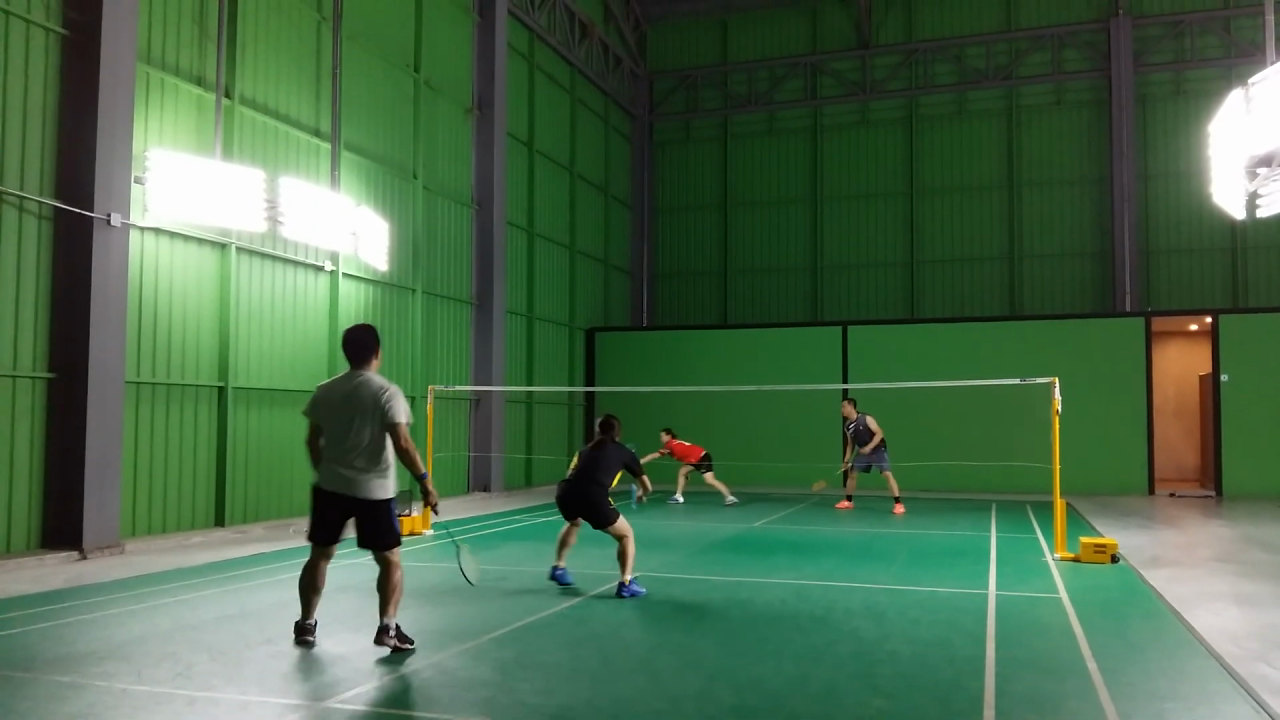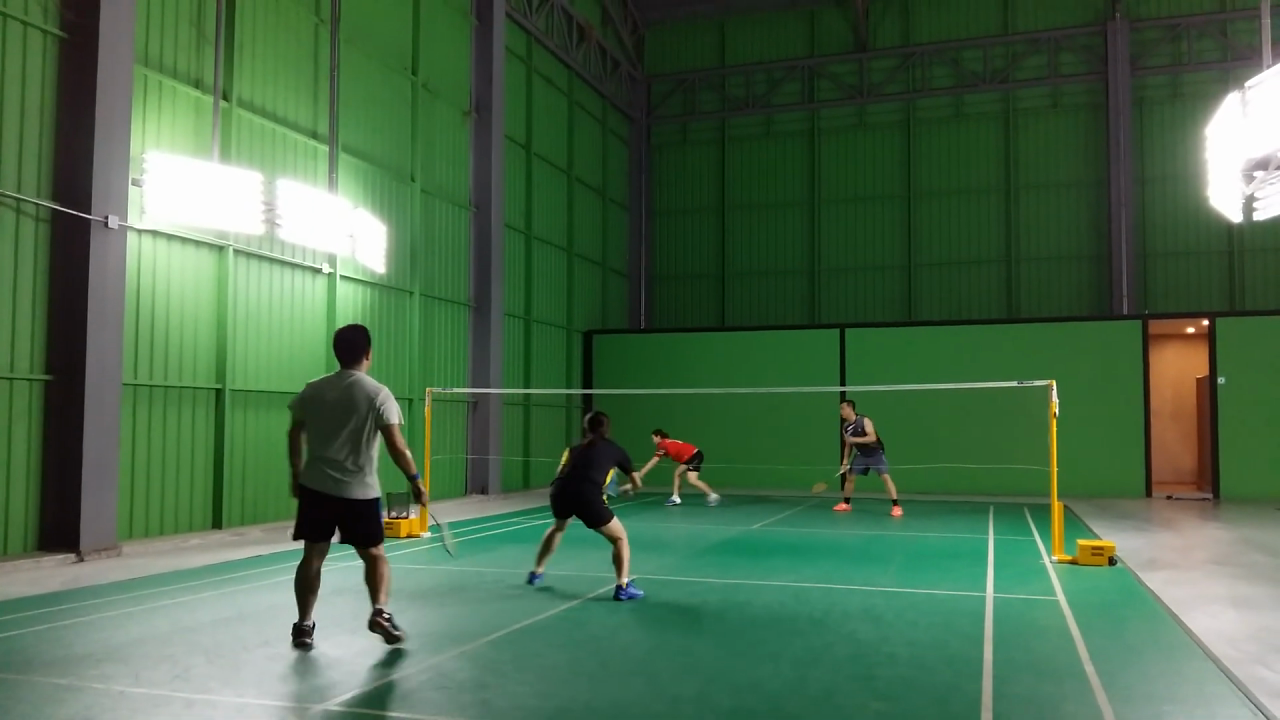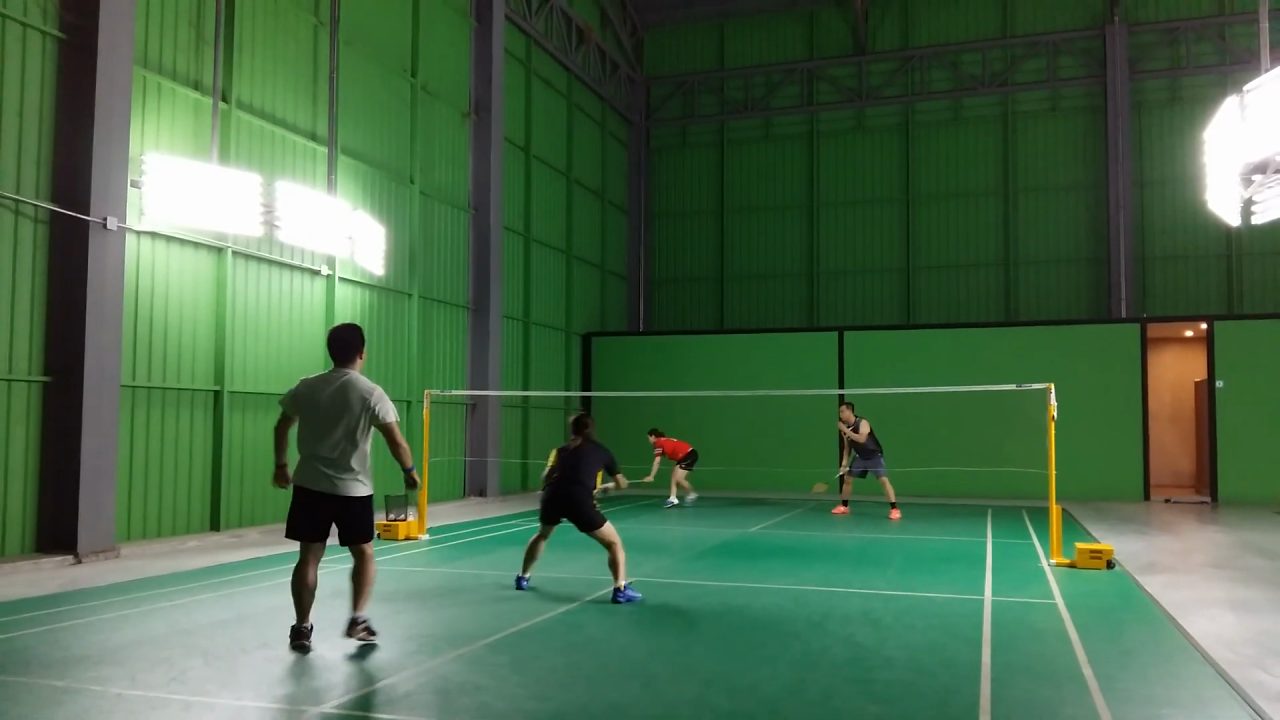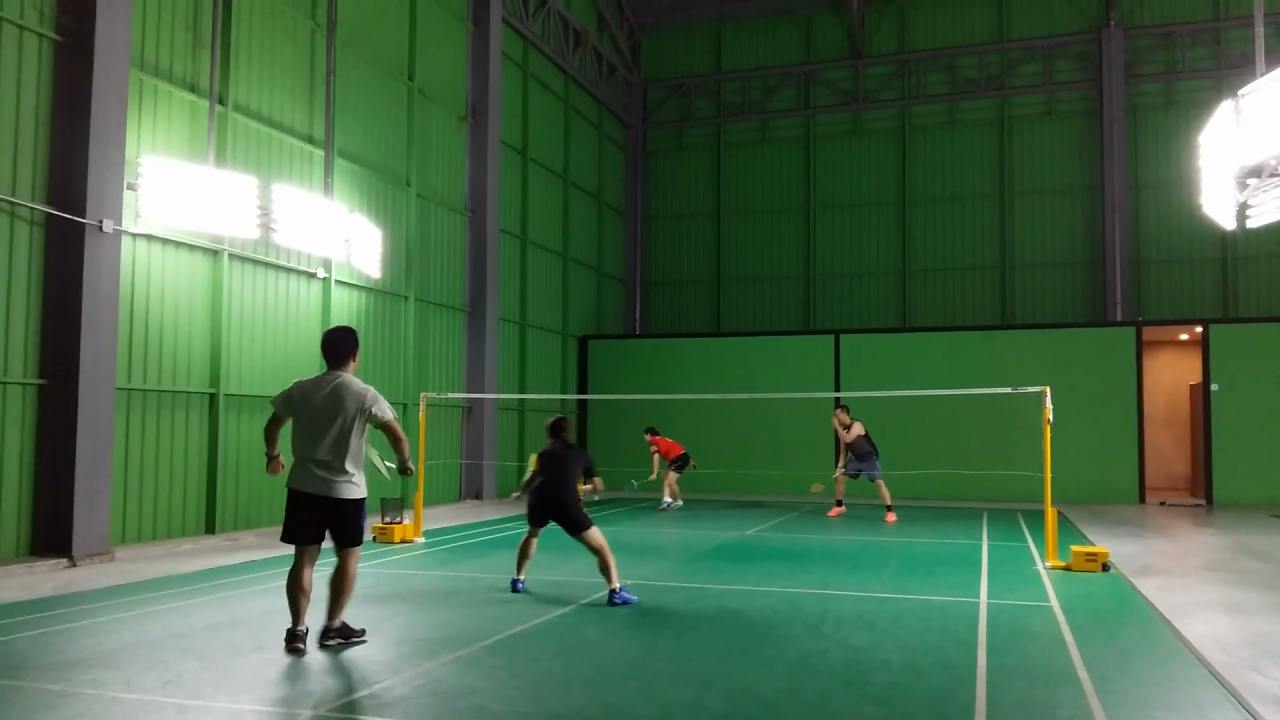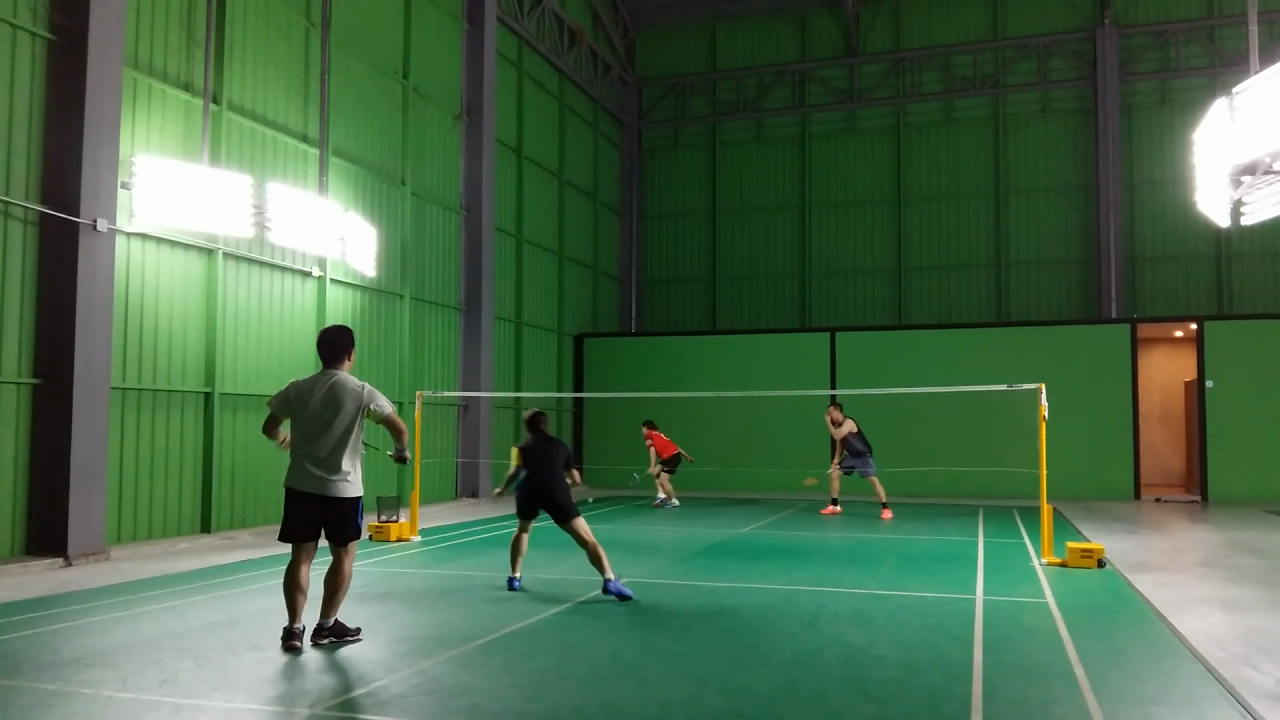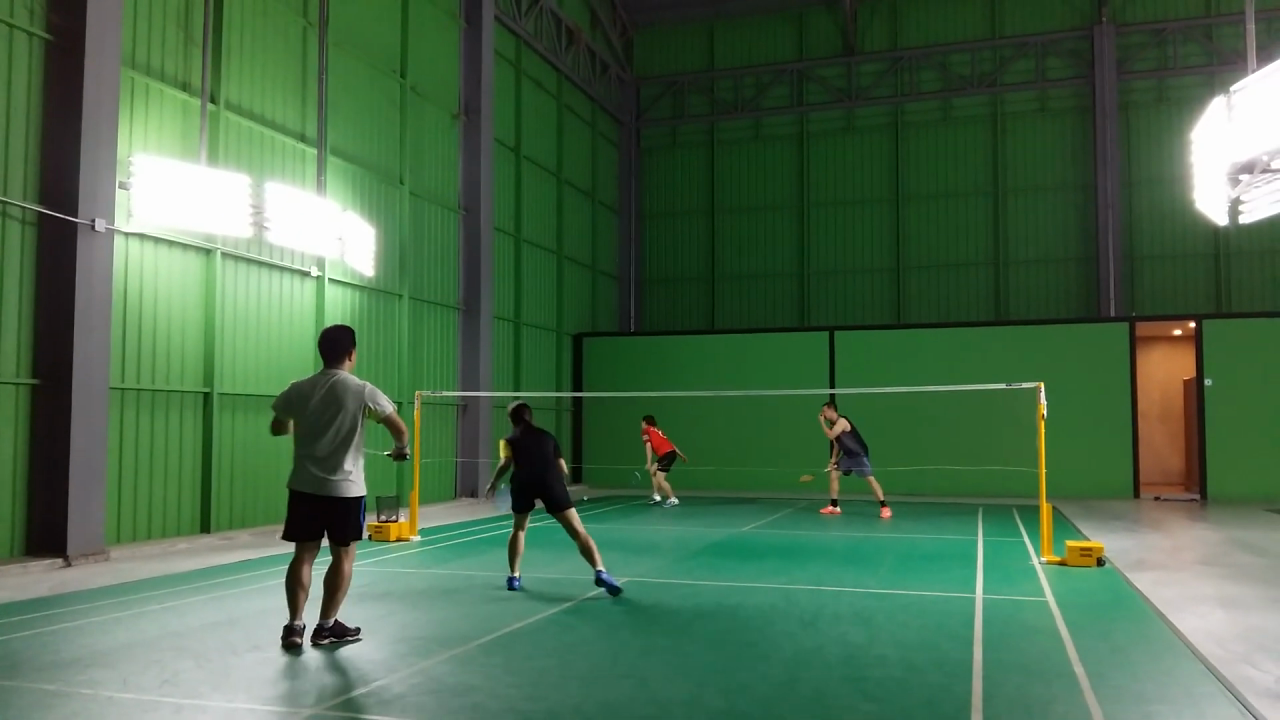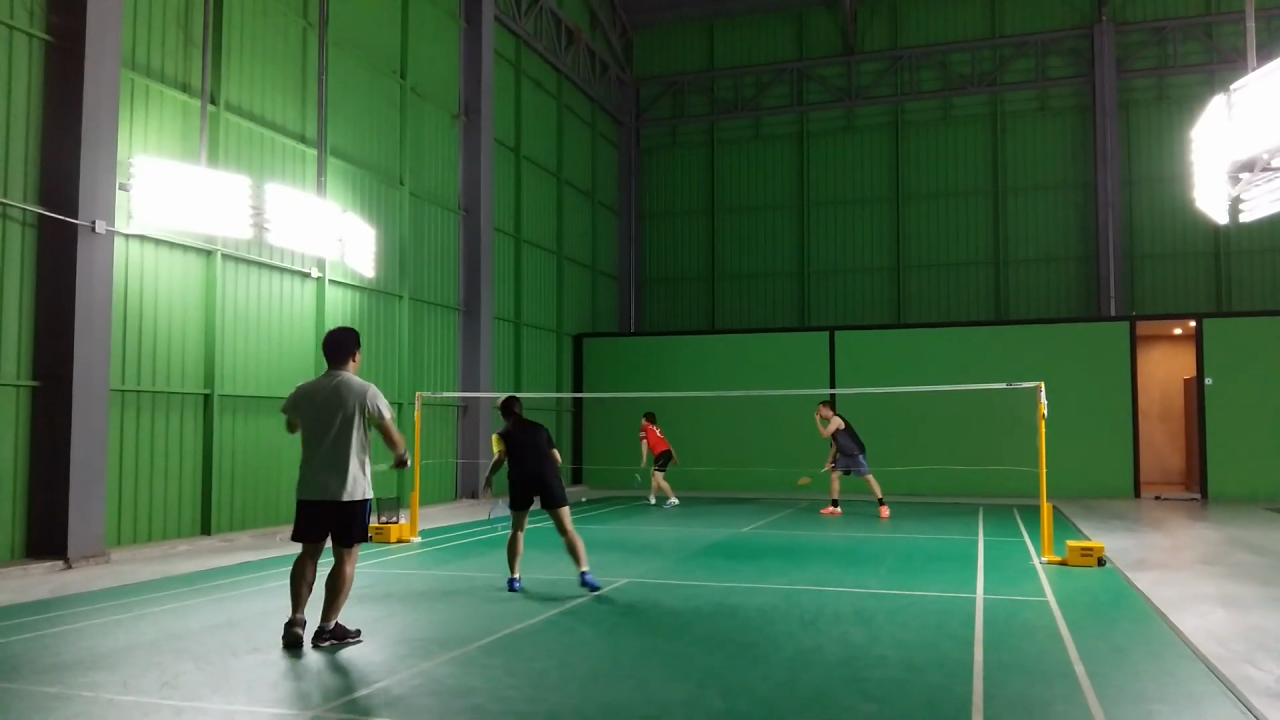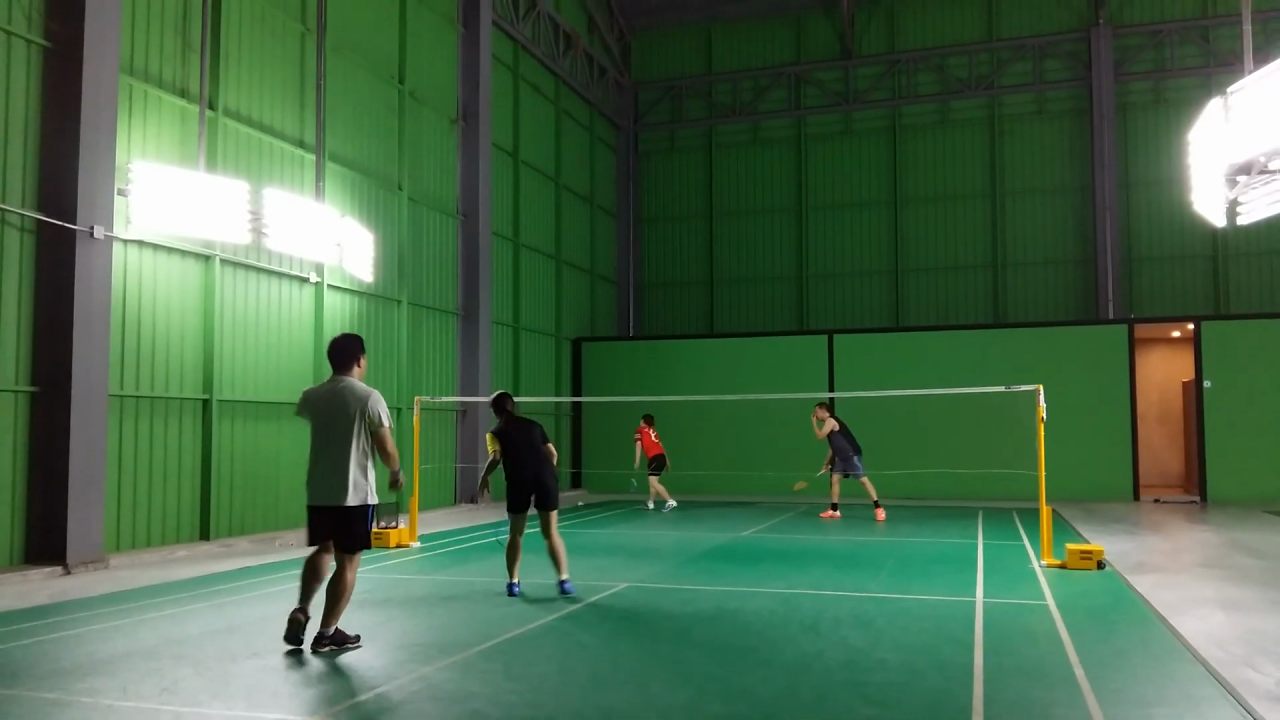
dt=0.1s
person 1, frame 1
left shoulder: (324, 391)
right shoulder: (387, 393)
left elbow: (313, 442)
right elbow: (403, 445)
right wrist: (425, 483)
left hip: (329, 489)
right hip: (373, 492)
left knee: (319, 558)
right knee: (390, 562)
left ankle: (306, 624)
right ankle: (387, 627)
person 1, frame 2
left shoulder: (313, 390)
right shoulder: (378, 394)
left elbow: (295, 436)
right elbow: (396, 445)
left wrist: (296, 474)
right wrist: (415, 480)
left hip: (315, 488)
right hip: (360, 491)
left knee: (312, 557)
right knee: (375, 557)
left ankle: (304, 625)
right ankle: (380, 614)
person 1, frame 3
left shoulder: (306, 387)
right shoulder: (371, 393)
left elbow: (281, 429)
right elbow: (396, 441)
left wrist: (280, 465)
right wrist: (410, 472)
left hip: (309, 486)
right hip: (353, 489)
left knee: (309, 557)
right knee: (363, 554)
left ankle: (302, 627)
right ankle: (358, 618)
person 1, frame 4
left shoulder: (300, 390)
right shoulder: (365, 395)
left elbow: (271, 430)
right elbow: (398, 437)
left wrist: (272, 455)
right wrist: (403, 461)
left hip: (304, 488)
right hip: (347, 491)
left knee: (304, 559)
right knee: (347, 559)
left ankle: (298, 631)
right ankle: (332, 626)
person 1, frame 5
left shoulder: (296, 390)
right shoulder: (362, 392)
left elbow: (269, 428)
right elbow: (399, 429)
left wrist: (282, 436)
right wrist: (401, 450)
left hip: (301, 487)
right hip: (343, 489)
left knee: (301, 557)
right knee: (343, 558)
left ankle: (294, 629)
right ankle: (326, 625)
person 1, frame 6
left shoulder: (298, 390)
right shoulder: (363, 391)
left elbow: (277, 428)
right elbow: (399, 429)
right wrist: (401, 448)
left hip: (303, 487)
right hip: (345, 488)
left knee: (303, 556)
right knee: (343, 556)
left ankle: (294, 627)
right ankle: (326, 625)
person 1, frame 7
left shoulder: (304, 392)
right shoulder: (366, 392)
left elbow: (292, 426)
right elbow: (393, 439)
right wrist: (401, 457)
left hip: (311, 489)
right hip: (350, 491)
left knee: (308, 554)
right knee: (345, 558)
left ankle: (296, 621)
right ankle: (327, 628)
person 1, frame 8
left shoulder: (310, 397)
right shoulder: (370, 398)
right elbow: (386, 448)
right wrist: (396, 474)
left hip: (318, 493)
right hip: (355, 495)
left knee: (321, 553)
right knee: (347, 564)
left ankle: (300, 613)
right ankle: (327, 633)
person 2, frame 1
left shoulder: (586, 449)
right shoulder: (625, 452)
right elbow: (647, 486)
right wrist: (641, 494)
left hip: (565, 493)
right hip: (594, 498)
left knee: (574, 523)
right knee: (626, 535)
left ankle: (559, 568)
right ankle: (626, 583)
person 2, frame 2
left shoulder: (576, 447)
right shoulder: (615, 449)
right elbow: (636, 482)
left hip: (561, 492)
right hip: (588, 496)
left knee: (558, 528)
right knee: (620, 537)
left ankle: (536, 572)
right ankle: (623, 586)
person 2, frame 3
left shoulder: (562, 450)
right shoulder: (602, 452)
left elbow: (546, 476)
right elbow: (621, 484)
left wrist: (549, 492)
left hip: (551, 496)
right hip: (579, 499)
left knee: (542, 534)
right knee: (614, 542)
left ankle: (523, 577)
right ankle: (621, 589)
person 2, frame 4
left shoulder: (543, 454)
right shoulder: (580, 454)
left elbow: (531, 478)
right elbow: (598, 486)
left wrist: (522, 492)
left hip: (538, 499)
right hip: (566, 501)
left knee: (532, 535)
right knee: (602, 548)
left ankle: (519, 580)
right ankle: (616, 590)
person 2, frame 5
left shoulder: (522, 448)
right shoulder: (560, 446)
left elbow: (515, 472)
right elbow: (575, 480)
left wrist: (502, 489)
left hip: (527, 490)
right hip: (555, 491)
left knee: (522, 531)
right knee: (588, 541)
left ankle: (514, 578)
right ankle: (609, 581)
person 2, frame 6
left shoulder: (509, 440)
right shoulder: (547, 436)
left elbow: (506, 463)
right elbow: (563, 470)
left wrist: (493, 484)
left hip: (522, 483)
right hip: (551, 481)
left knee: (519, 529)
right knee: (578, 532)
left ankle: (514, 577)
right ankle: (600, 573)
person 2, frame 7
left shoulder: (501, 434)
right shoulder: (540, 428)
left elbow: (500, 458)
right elbow: (557, 460)
left wrist: (488, 479)
left hip: (520, 478)
right hip: (549, 475)
left knee: (517, 530)
right knee: (567, 530)
left ankle: (514, 579)
right ankle: (585, 573)
person 2, frame 8
left shoulder: (496, 433)
right shoulder: (533, 425)
left elbow: (496, 458)
right elbow: (553, 454)
left wrist: (484, 478)
left hip: (519, 481)
right hip: (546, 477)
left knee: (516, 534)
right knee: (551, 533)
left ankle: (513, 583)
right ankle: (563, 580)
